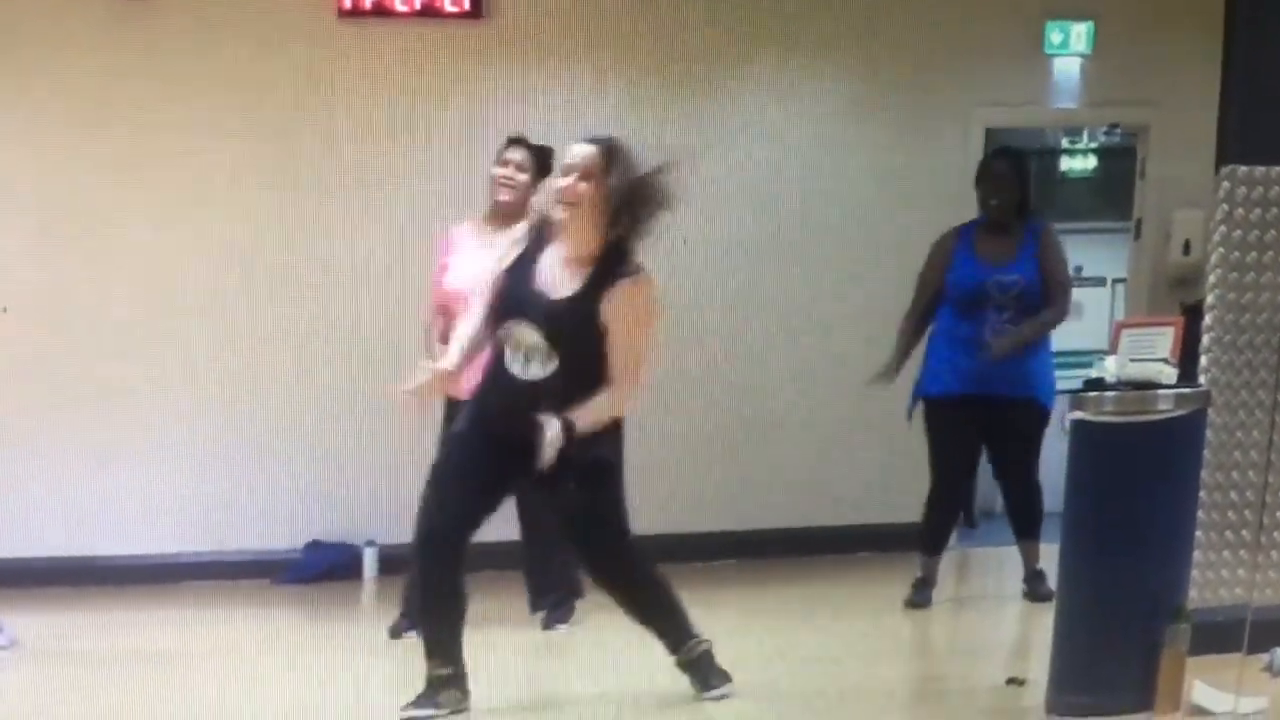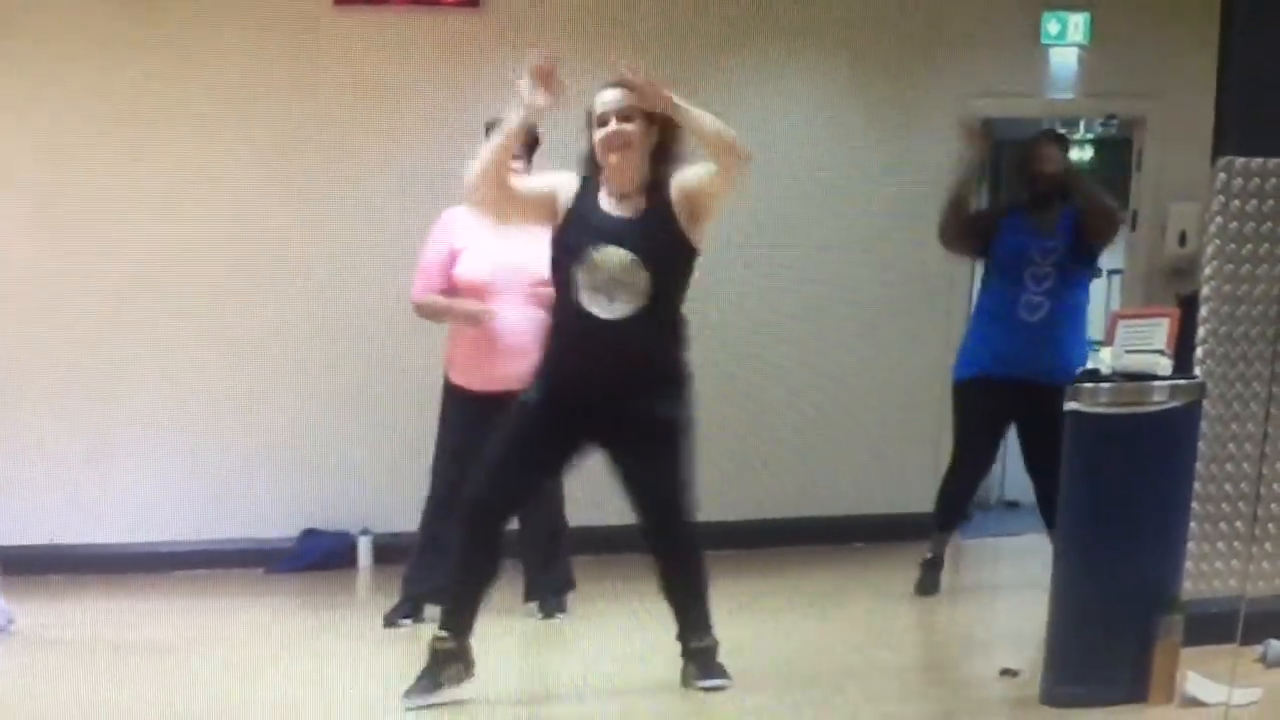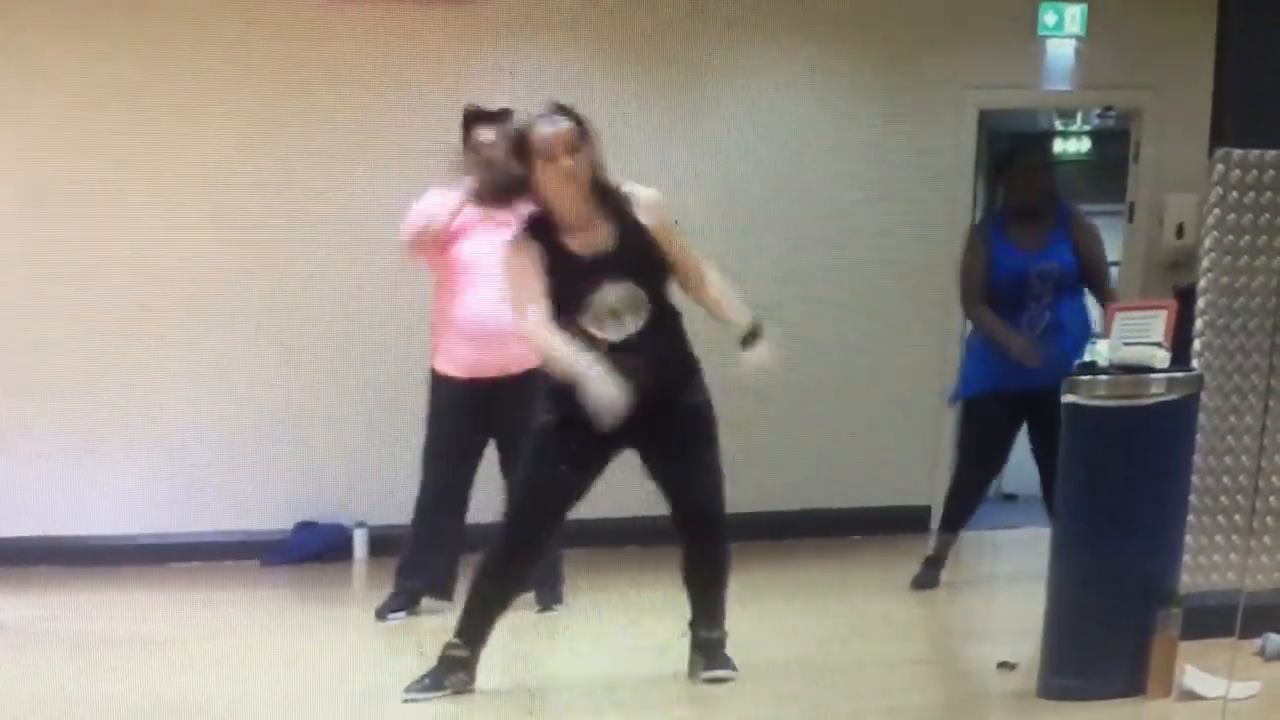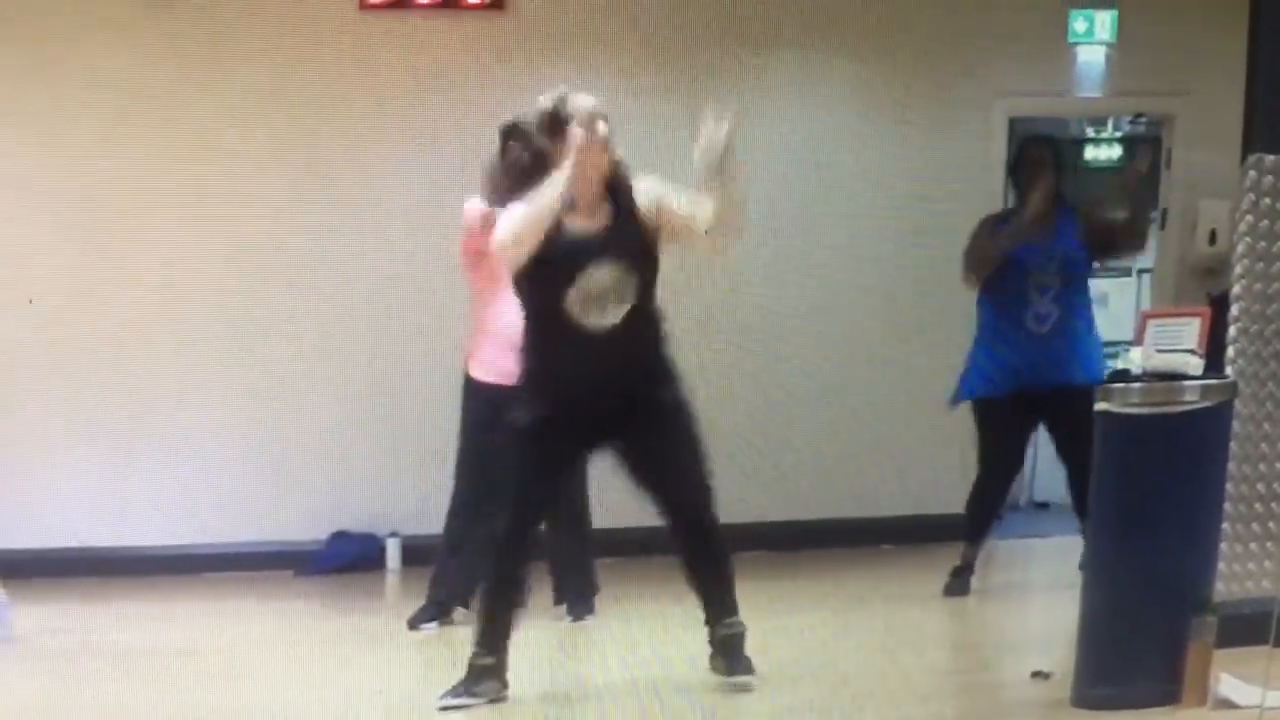
dt=0.7s
person 1, frame 1
left shoulder: (625, 286)
right shoulder: (525, 245)
left elbow: (626, 387)
right elbow: (486, 305)
left wrist: (568, 426)
right wrist: (449, 362)
left hip: (579, 442)
right hip: (490, 430)
left knee: (614, 564)
right knee: (434, 543)
left ankle: (695, 655)
person 1, frame 2
left shoulder: (681, 196)
right shoulder: (567, 196)
left elbow: (732, 158)
right elbow: (482, 188)
left wrist: (667, 101)
right wrist: (527, 109)
left hip: (647, 400)
right hip: (558, 394)
left knee: (670, 531)
right knee: (482, 515)
left ankle: (699, 652)
right ankle: (450, 654)
person 1, frame 3
left shoulder: (639, 207)
right shoulder: (527, 244)
left elbow: (695, 275)
right elbow: (536, 330)
left wrist: (747, 327)
right wrist: (592, 373)
left hip: (672, 400)
right hip: (586, 405)
left knee: (704, 518)
right knee: (524, 530)
left ankle: (708, 642)
right ankle: (459, 658)
person 1, frame 4
left shoulder: (641, 199)
right shoulder: (529, 213)
left elbow: (714, 225)
right elbow: (509, 247)
left wrist: (716, 171)
right wrist: (570, 172)
left hip: (644, 396)
right hip: (556, 403)
left knee: (696, 515)
right knee: (514, 532)
left ankle: (727, 641)
right ankle: (487, 668)
person 2, frame 1
right shoulder: (459, 237)
right elbow: (438, 309)
right wrist: (437, 354)
right hip: (465, 398)
left knee: (539, 500)
left ankle: (558, 597)
right ankle: (421, 605)
person 2, frame 2
left shoulder: (554, 221)
right shoulder: (455, 223)
right elbow: (422, 298)
left wrist: (561, 296)
right wrist: (462, 308)
left hip: (538, 385)
right hip: (469, 387)
left knee: (542, 492)
right knee: (449, 491)
left ankle: (550, 588)
right ankle: (419, 593)
person 2, frame 3
left shoulder: (534, 208)
right shoulder: (441, 207)
right elbow: (416, 239)
right wrist: (471, 185)
left hip: (526, 372)
right hip: (457, 375)
right knee: (442, 484)
left ankle: (546, 580)
right ankle: (413, 587)
person 2, frame 4
right shoulder: (484, 214)
right elbow: (487, 221)
right hip: (492, 382)
left knee: (567, 492)
right knee: (475, 493)
left ankle: (577, 591)
right ankle: (444, 597)
person 3, frame 1
left shoulder: (1041, 240)
right shoulder: (953, 245)
left elbow: (1061, 305)
right elbow: (919, 310)
left wrist: (1023, 333)
right wrist: (898, 358)
left hip: (1022, 386)
right hip: (954, 385)
left knee: (1021, 481)
right knee: (949, 485)
left ankle: (1033, 570)
right ankle: (926, 576)
person 3, frame 2
left shoulder: (1082, 223)
right shoulder: (1001, 221)
left elbow: (1111, 218)
right elbow: (950, 234)
left wrist: (1066, 172)
right wrist: (973, 169)
left hip: (1055, 372)
right hip: (988, 366)
left knee: (1051, 472)
right knee: (968, 464)
right ankle: (934, 559)
person 3, frame 3
left shoulder: (1075, 227)
right shoulder: (986, 234)
left elbow: (1102, 286)
right elbow: (973, 302)
right wrist: (1007, 338)
left hip: (1062, 373)
right hip: (995, 375)
left knee: (1061, 468)
right knee: (977, 468)
right ankle: (937, 557)
person 3, frame 4
left shoulder: (1080, 225)
right shoulder: (995, 227)
left elbow: (1133, 240)
right elbow: (975, 271)
left wrist: (1135, 189)
right wrist: (1026, 218)
left hip: (1073, 374)
right hip: (1003, 376)
left knee: (1087, 470)
right knee: (997, 473)
right ankle: (965, 566)
